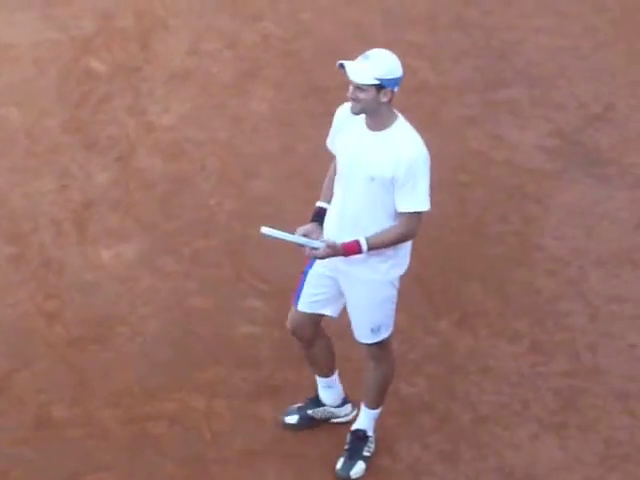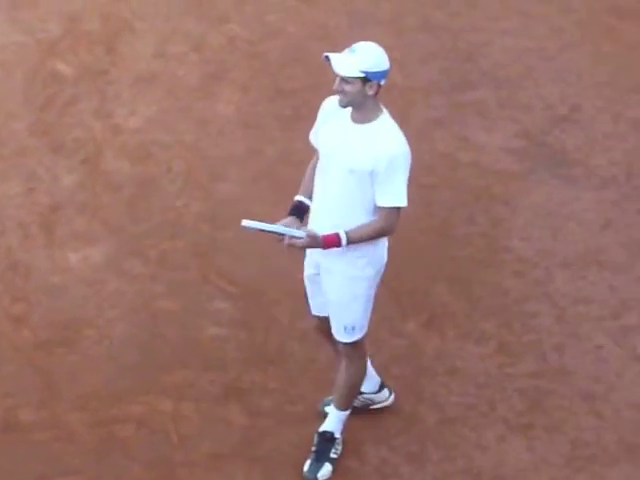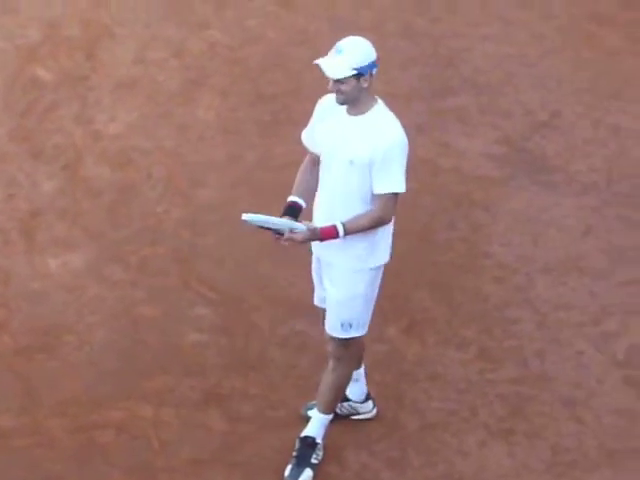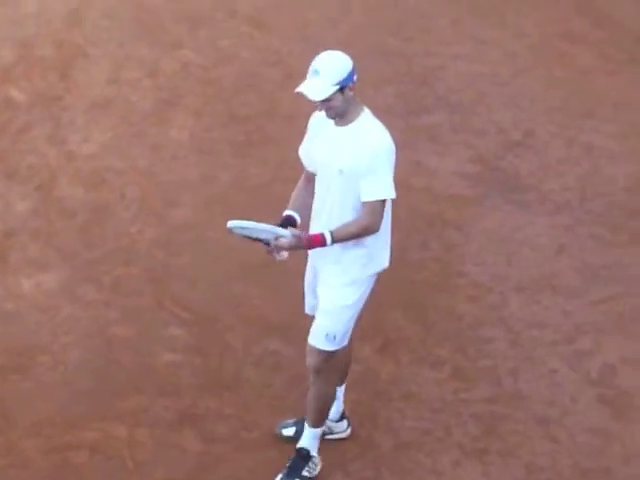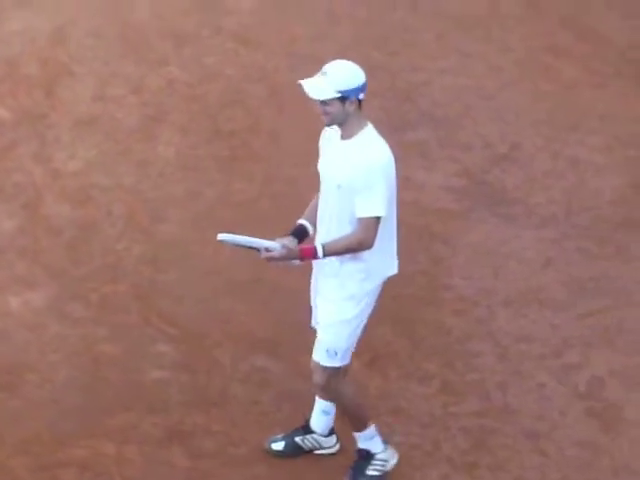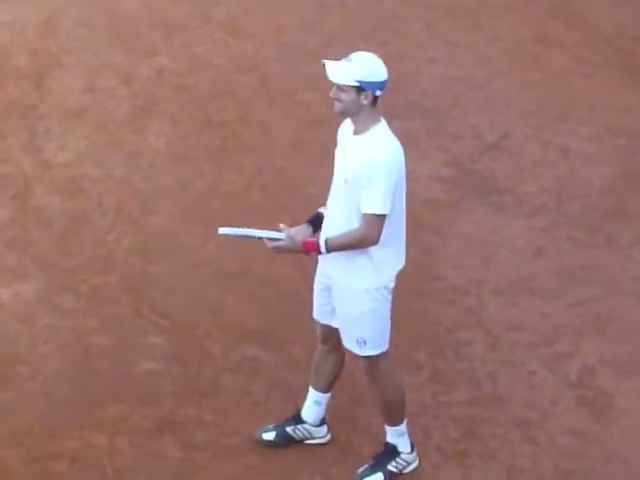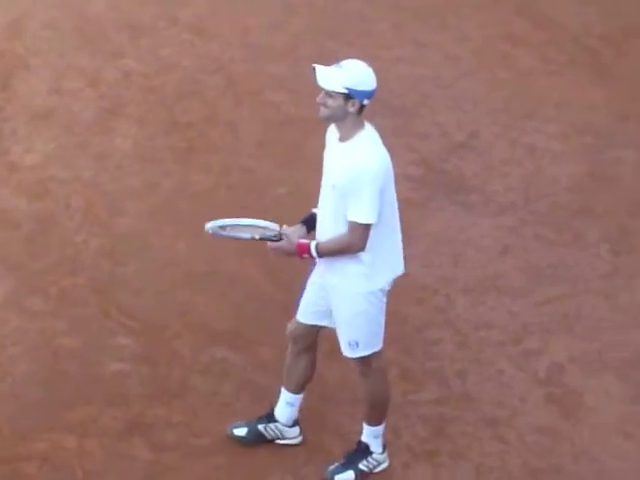
dt=0.2s
person 1, frame 1
left shoulder: (409, 152)
right shoulder: (345, 117)
left elbow: (408, 226)
left wrist: (348, 248)
right wrist: (318, 217)
left hip: (375, 265)
right hip: (332, 250)
left knee: (375, 347)
right knee: (301, 325)
left ankle: (363, 430)
right ankle: (331, 398)
person 1, frame 2
left shoulder: (391, 147)
right shoulder: (331, 110)
left elbow: (386, 223)
left wrist: (327, 240)
right wrist: (297, 211)
left hip: (355, 259)
right hip: (319, 247)
left knee: (349, 345)
right knee: (326, 327)
left ankle: (331, 432)
right ankle: (372, 389)
person 1, frame 3
left shoulder: (388, 136)
right shoulder: (326, 108)
left elbow: (382, 213)
left wrist: (320, 232)
right wrist: (292, 210)
left hip: (358, 255)
right hip: (326, 243)
left knee: (338, 346)
right knee: (344, 332)
left ankle: (312, 437)
right ankle: (357, 397)
person 1, frame 4
left shoulder: (374, 143)
right shoulder: (319, 124)
left elbow: (371, 221)
left wrist: (308, 241)
right wrist: (288, 223)
left hip: (353, 264)
right hip: (325, 252)
left knee: (318, 358)
right knee: (334, 341)
right ankle: (333, 416)
person 1, frame 5
left shoulder: (373, 158)
right shoulder: (330, 138)
left elbow: (365, 238)
left wrist: (303, 252)
right wrist: (298, 233)
left hip: (354, 280)
right hip: (330, 269)
left knee: (327, 375)
right knee: (327, 350)
right ankle: (320, 431)
person 1, frame 6
left shoulder: (380, 155)
right shoulder: (348, 130)
left elbow: (370, 234)
left wrist: (309, 245)
right wrist: (315, 222)
left hip: (365, 275)
right hip: (336, 263)
left knee: (374, 363)
right knee: (327, 338)
right ankle: (311, 421)
person 1, frame 7
left shoulder: (366, 162)
right shoulder: (336, 135)
left elbow: (355, 240)
left wrist: (300, 249)
right wrist: (308, 223)
left hip: (359, 276)
right hip: (332, 267)
left knee: (366, 362)
right knee: (300, 336)
right ankle: (283, 422)
